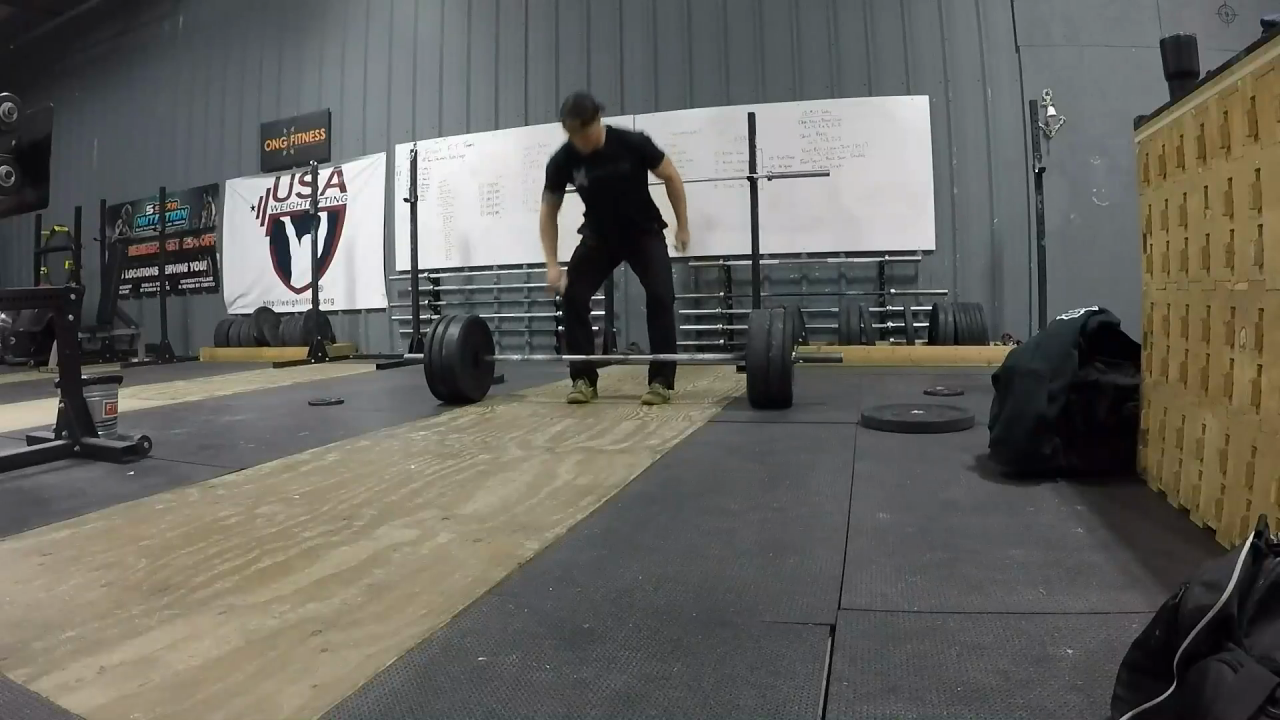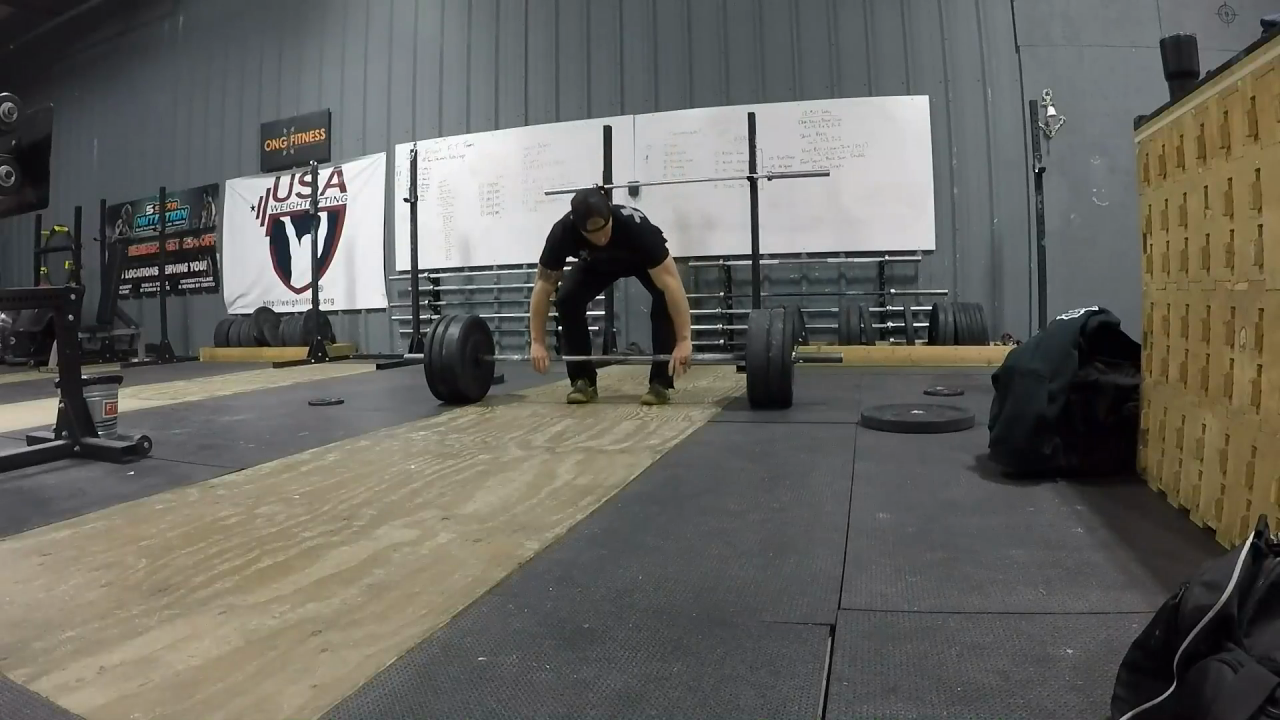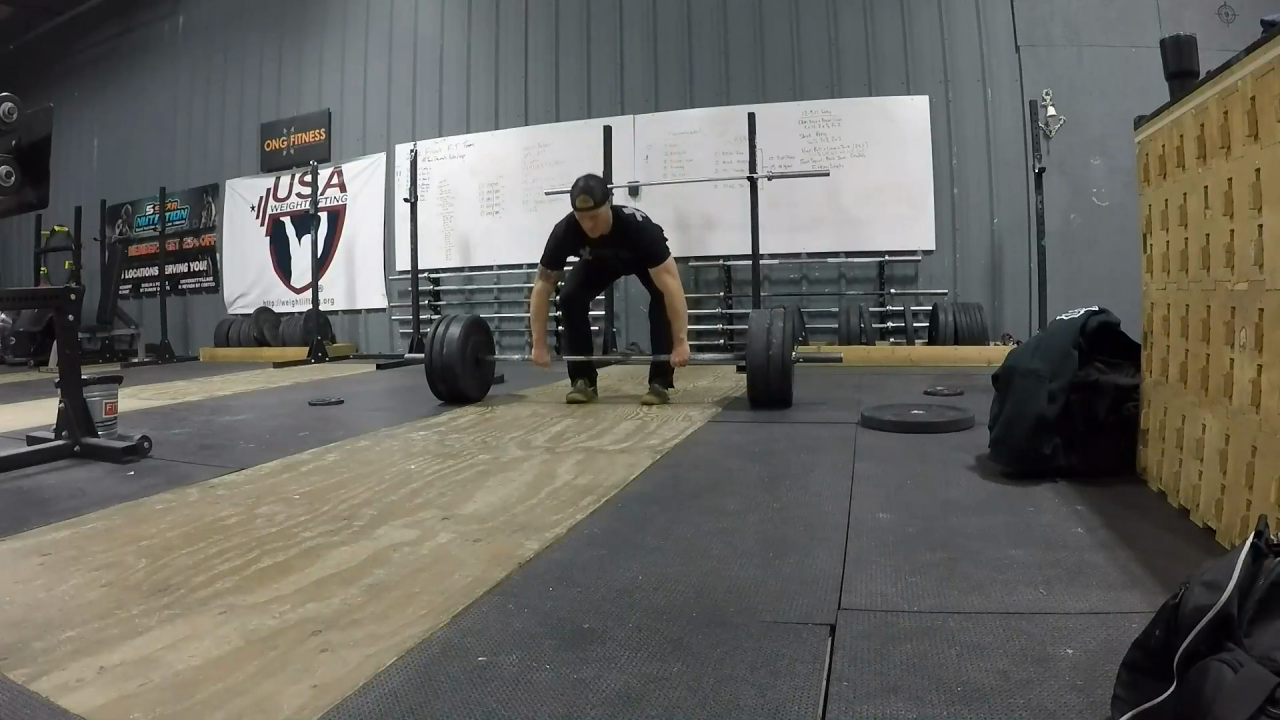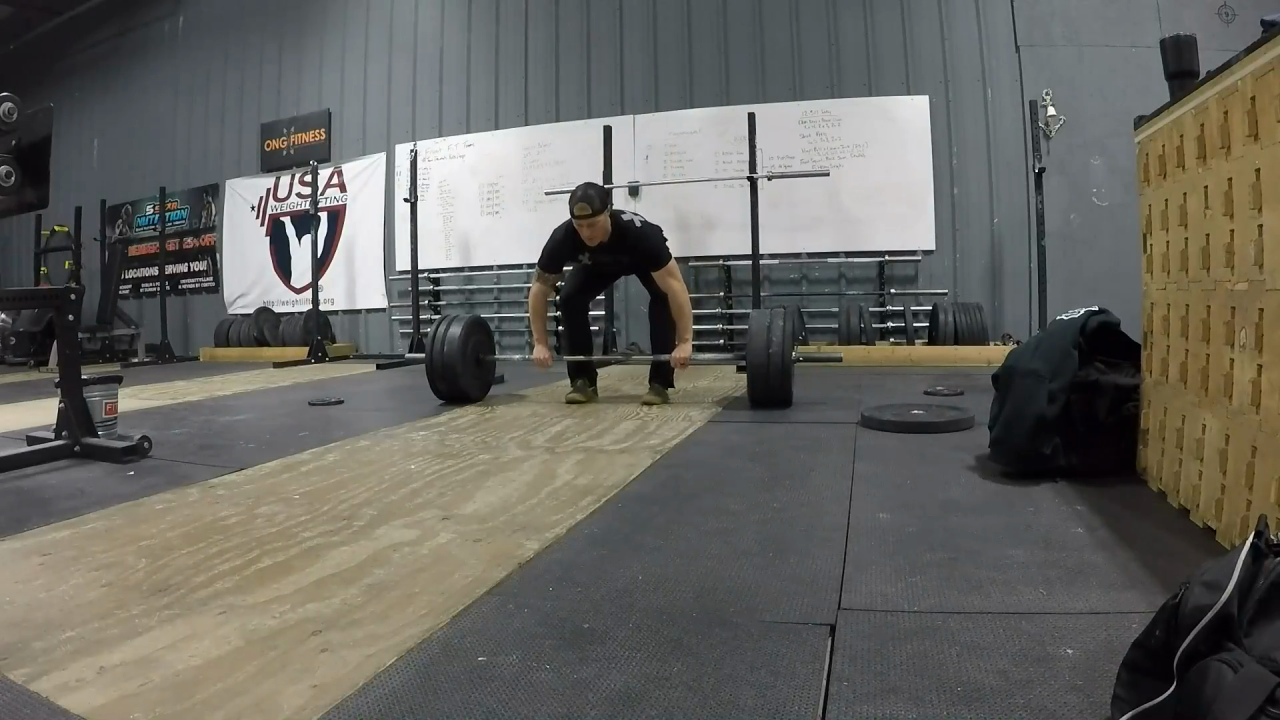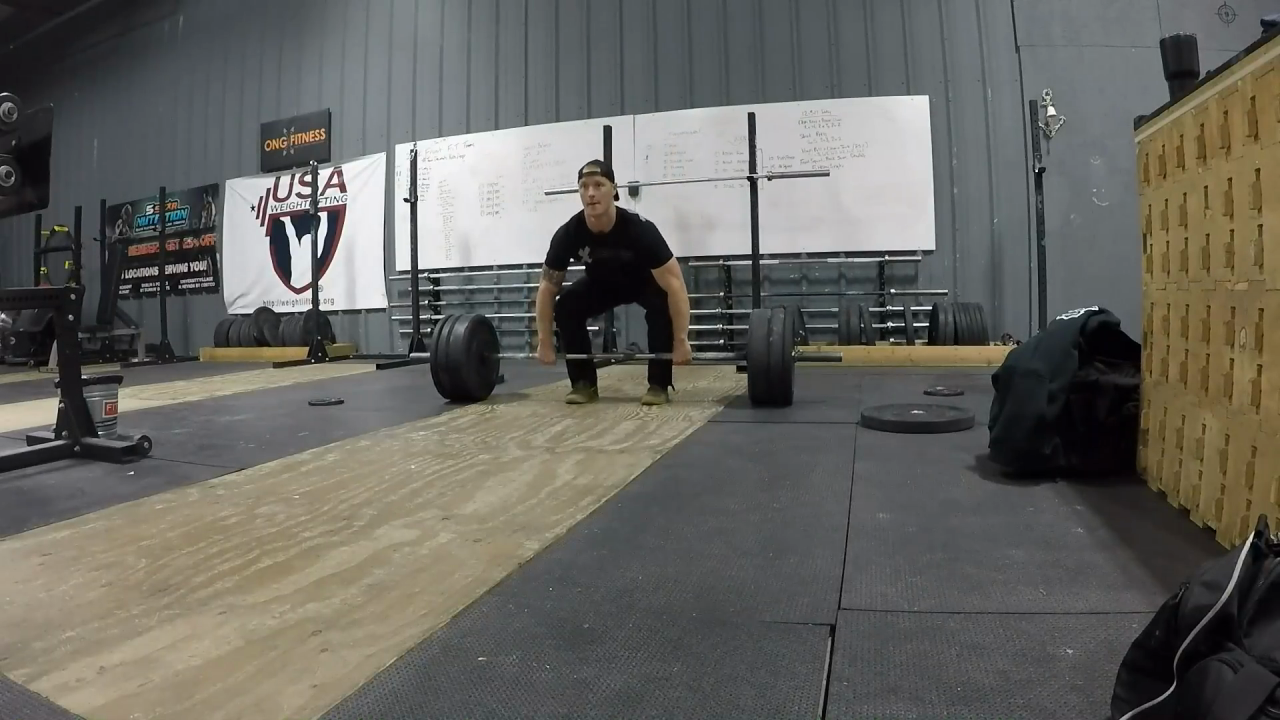
dt=0.7s
person 1, frame 1
left shoulder: (633, 143)
right shoulder: (562, 161)
left elbow: (671, 177)
right elbow: (549, 212)
left wrist: (683, 227)
right wrist: (552, 263)
left hip: (643, 233)
right hip: (598, 237)
left knee: (660, 295)
right knee: (572, 296)
left ankle: (661, 380)
right ankle: (583, 379)
person 1, frame 2
left shoulder: (635, 225)
right shoulder: (562, 233)
left elbow: (671, 284)
right elbow: (543, 288)
left wrist: (683, 341)
right wrist: (537, 342)
left hip: (641, 258)
right hip: (596, 264)
left knee: (665, 297)
right knee: (567, 299)
left ankle: (660, 382)
right ankle: (583, 380)
person 1, frame 3
left shoulder: (638, 225)
right shoulder: (564, 232)
left elbow: (671, 285)
right elbow: (542, 288)
left wrist: (680, 343)
right wrist: (539, 343)
left hip: (642, 258)
right hip: (598, 261)
left knee: (662, 296)
right knee: (570, 298)
left ankle: (660, 382)
right ankle: (584, 380)
person 1, frame 4
left shoulder: (639, 232)
right shoulder: (562, 239)
left elbow: (675, 288)
right elbow: (539, 291)
left wrist: (684, 342)
right wrist: (540, 343)
left hip: (641, 257)
right hip: (597, 263)
left knee: (663, 296)
right knee: (569, 298)
left ankle: (660, 383)
right ankle: (583, 380)
person 1, frame 5
left shoulder: (639, 230)
right shoulder: (568, 235)
left elbow: (675, 285)
right elbow: (547, 289)
left wrist: (681, 341)
right wrist: (545, 342)
left hip: (643, 282)
right hip: (601, 284)
left knee: (661, 303)
right knee: (565, 304)
left ankle: (658, 383)
right ankle: (584, 382)
